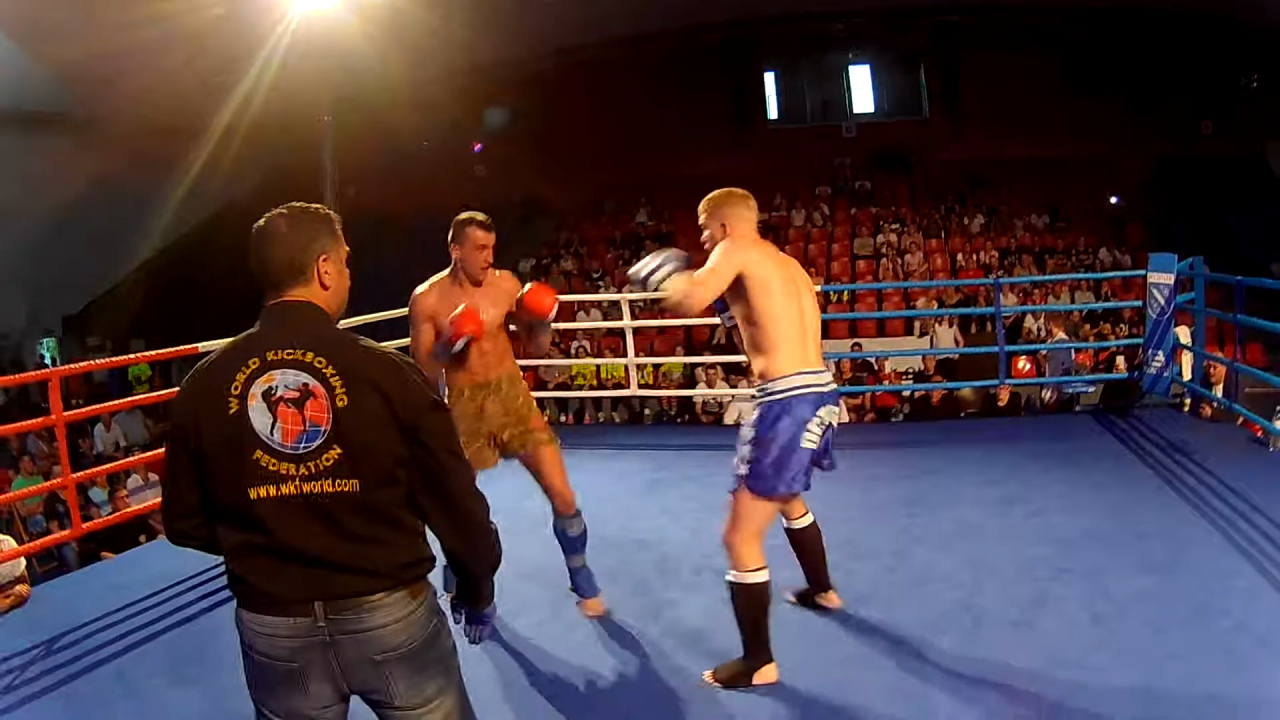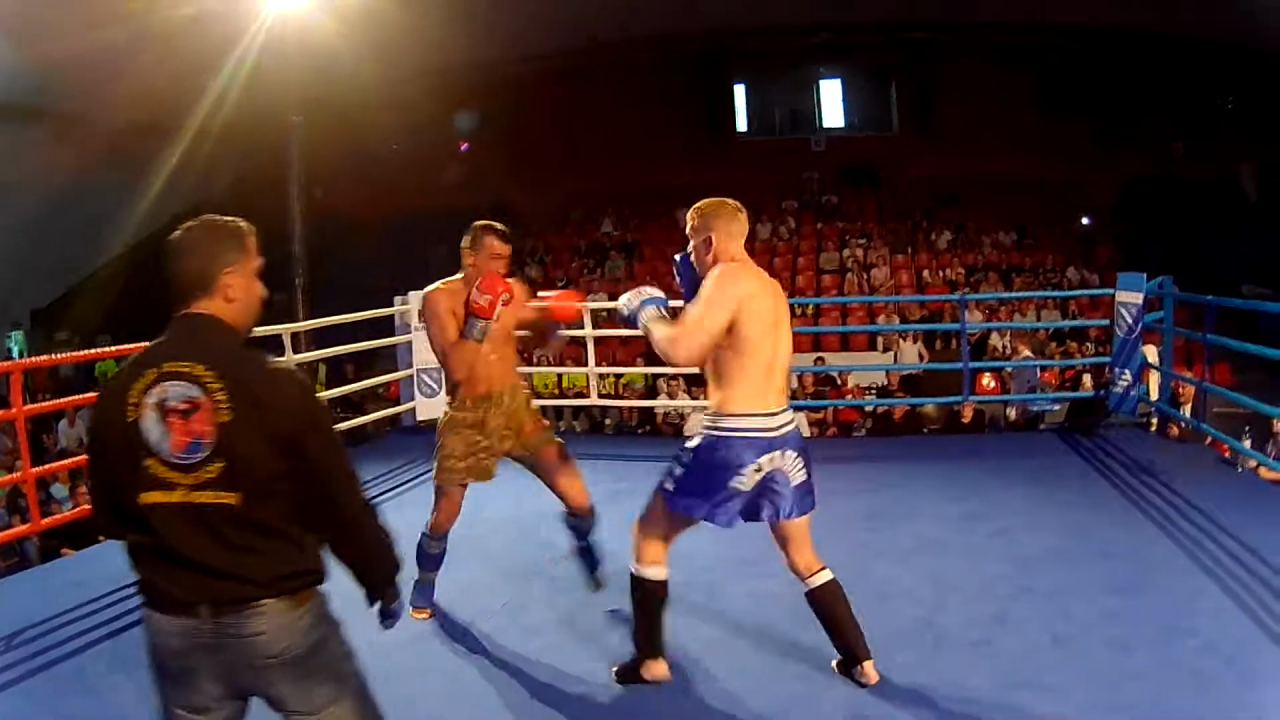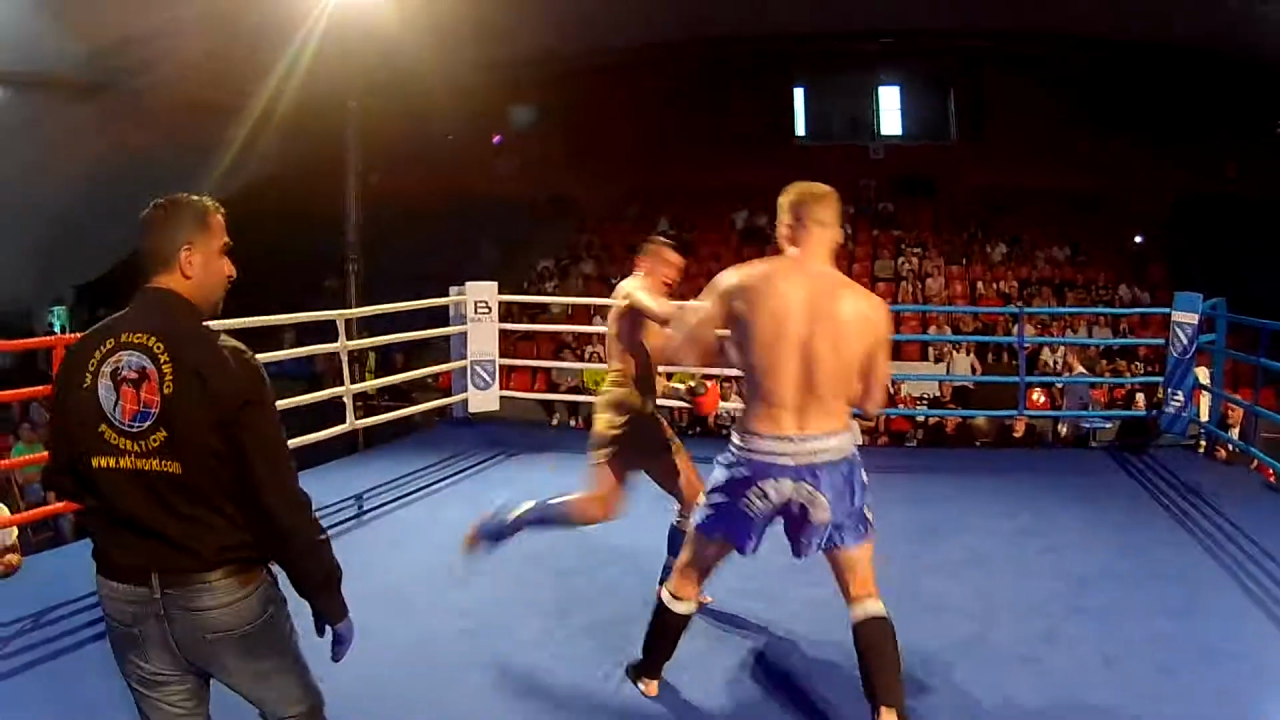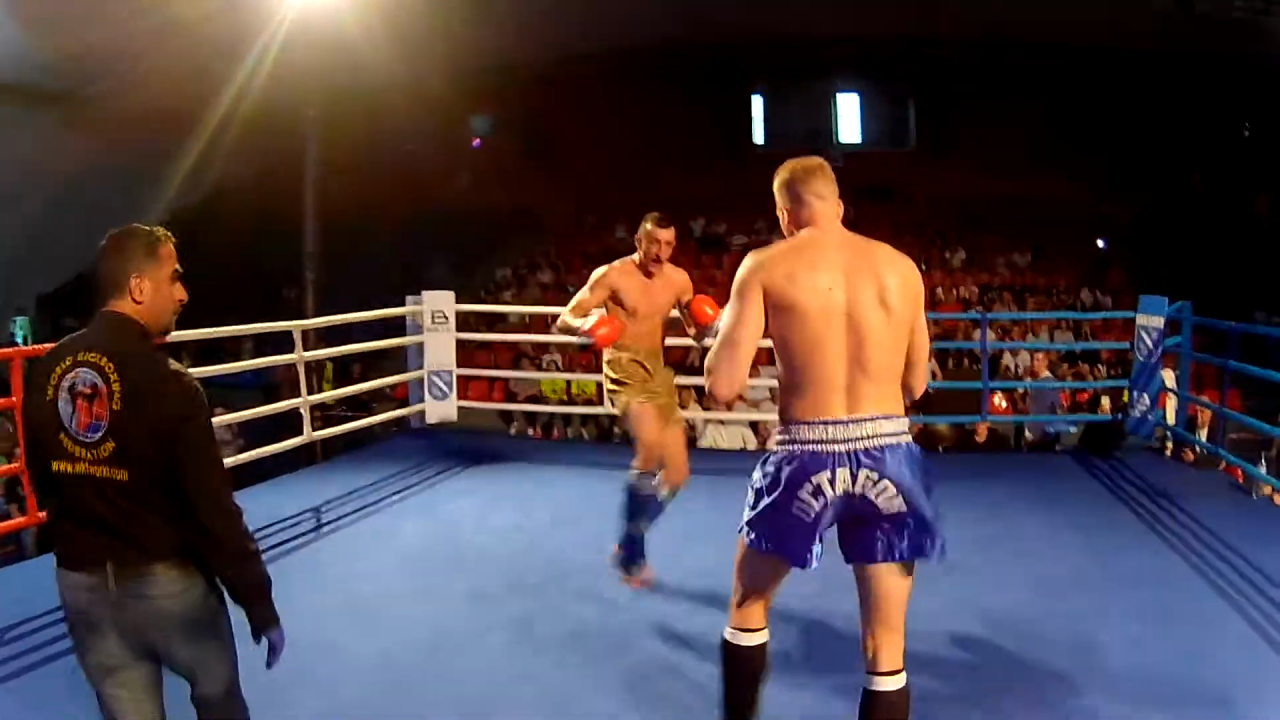
dt=0.4s
person 1, frame 1
left shoulder: (735, 252)
right shoulder: (786, 266)
left elbow: (689, 299)
left wrist: (659, 274)
right wrist: (732, 313)
left hip: (786, 404)
right hip: (818, 396)
left knee: (740, 538)
right knee: (787, 500)
left ankle: (758, 661)
right ankle: (822, 590)
person 1, frame 2
left shoulder: (728, 279)
right shoulder: (769, 287)
left elbow: (681, 351)
left wrist: (645, 312)
right wrist: (698, 295)
left hip: (733, 440)
right hip: (783, 437)
left knee: (651, 537)
right knee: (804, 559)
left ankle: (649, 659)
right ankle: (860, 660)
person 1, frame 3
left shoulder: (741, 282)
right shoulder: (867, 308)
left elbow: (682, 349)
right elbow: (872, 401)
left hip: (758, 461)
right hip: (830, 462)
left knee: (689, 571)
right knee: (862, 591)
left ankle: (649, 671)
person 1, frame 4
left shoulder: (764, 267)
right shoulder: (902, 269)
left elbow: (723, 386)
right elbow: (916, 382)
left wrist: (727, 331)
left hip: (806, 460)
right hip: (888, 453)
left knee: (749, 599)
right knee: (885, 645)
person 2, frame 1
left shoulder: (204, 385)
right shoulder: (385, 370)
left elbow: (185, 523)
right elbow: (455, 500)
right wrist: (478, 588)
left hip: (274, 628)
right hip: (390, 615)
person 2, frame 2
left shoulder: (120, 390)
right shoulder: (273, 385)
left elbow: (110, 517)
right elbow: (341, 508)
right wrist: (383, 582)
left hip: (175, 627)
right hip: (277, 622)
person 2, frame 3
left shoulder: (81, 357)
right shoulder: (221, 362)
left elbow: (64, 479)
right elbow: (277, 499)
right wrist: (328, 597)
left hip: (126, 595)
right hip: (225, 594)
person 2, frame 4
left shoulder: (48, 371)
right shoulder: (165, 383)
left elbow: (44, 481)
right elbow: (211, 508)
right wrist: (261, 606)
left hip: (84, 586)
right hip: (168, 585)
person 3, frame 1
left shoulder: (505, 284)
right shoulder: (426, 299)
left elbow: (537, 348)
right elbow: (422, 370)
left wrist: (543, 320)
right wrist: (448, 346)
left hip: (512, 397)
right hip: (464, 406)
left knee: (562, 495)
left ankle: (581, 578)
person 3, frame 2
left shoulder: (514, 290)
right shoulder: (439, 297)
left elbow: (543, 338)
right elbow: (457, 369)
left wrist: (554, 318)
right wrist: (480, 320)
left hip: (517, 409)
right hip: (466, 417)
left knee: (578, 501)
right knee: (442, 520)
left ankle: (586, 554)
right ankle: (425, 586)
person 3, frame 3
left shoulder: (644, 308)
right shoulder: (633, 290)
right elbow: (658, 312)
left wrist: (683, 391)
left hip: (642, 411)
right hip: (626, 406)
left knee: (693, 494)
right knee: (600, 507)
right ankle: (500, 525)
person 3, frame 4
left shoulder: (678, 278)
right shoulder: (610, 275)
left elbow: (696, 329)
right elbow: (565, 319)
left wrist: (704, 323)
right wrist: (584, 326)
left hip: (657, 368)
right hip: (625, 368)
left knee: (675, 472)
right knee: (653, 446)
left ankle: (631, 549)
right ankle: (631, 543)
